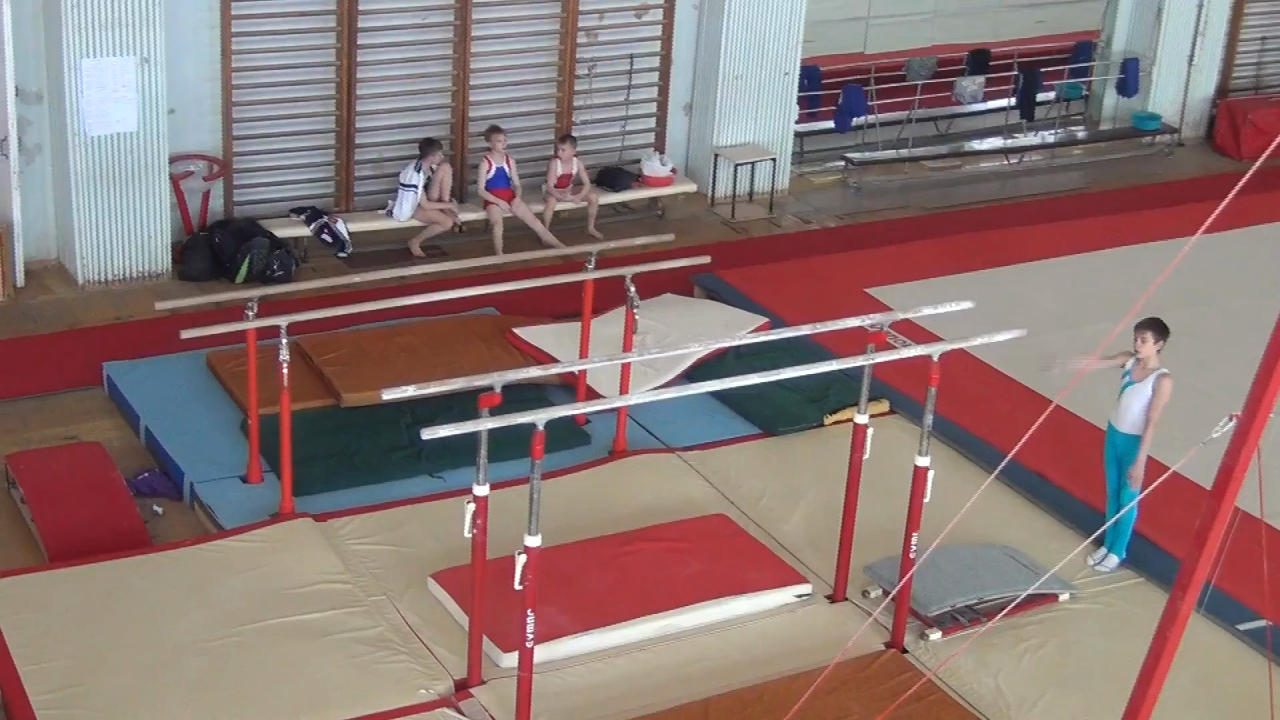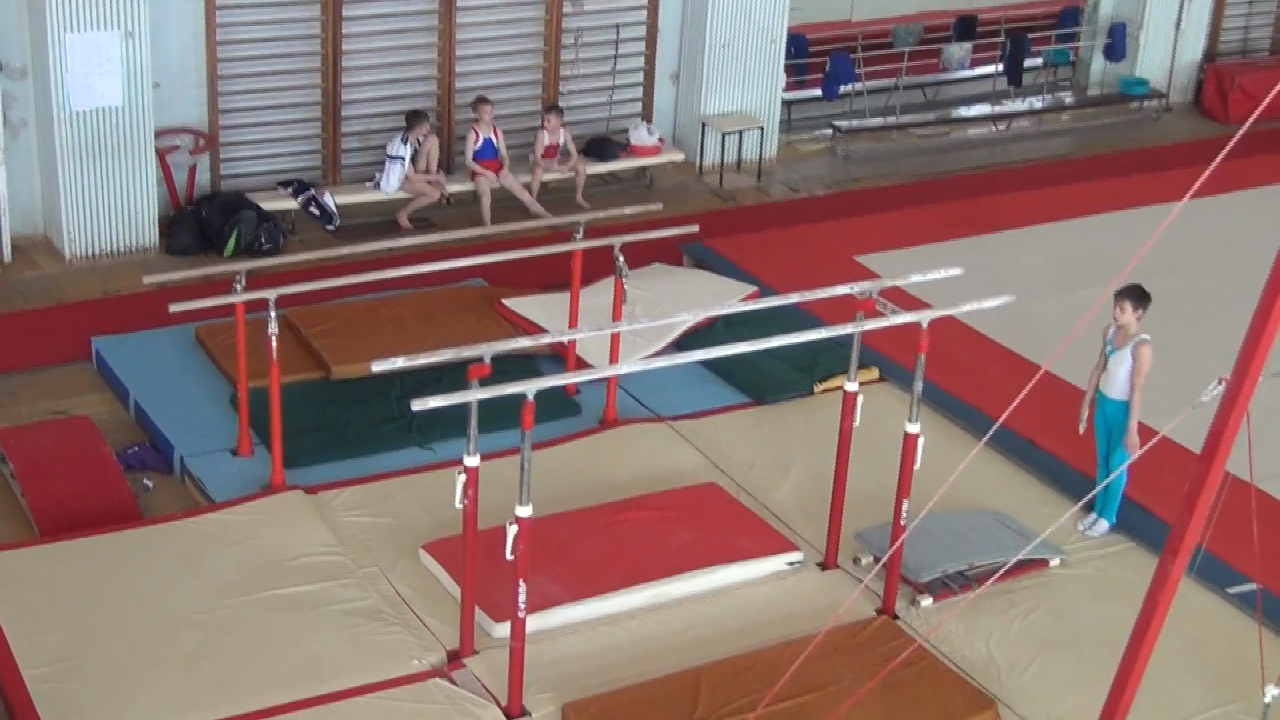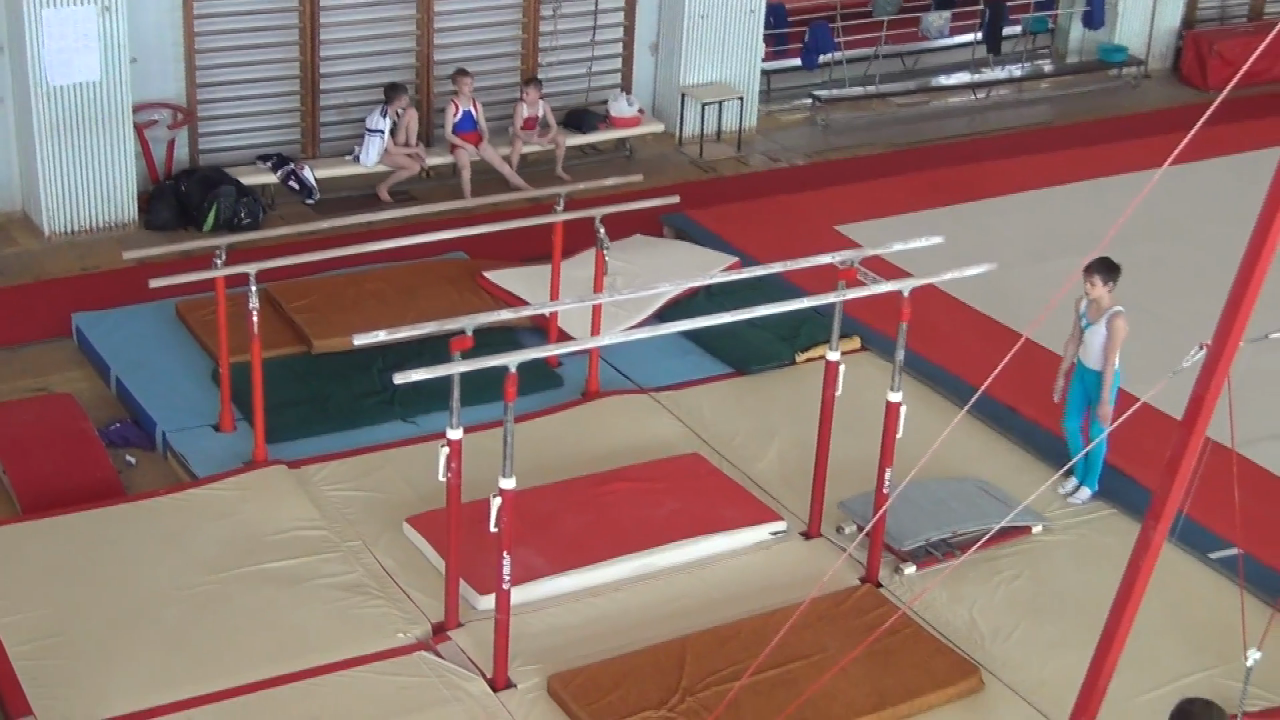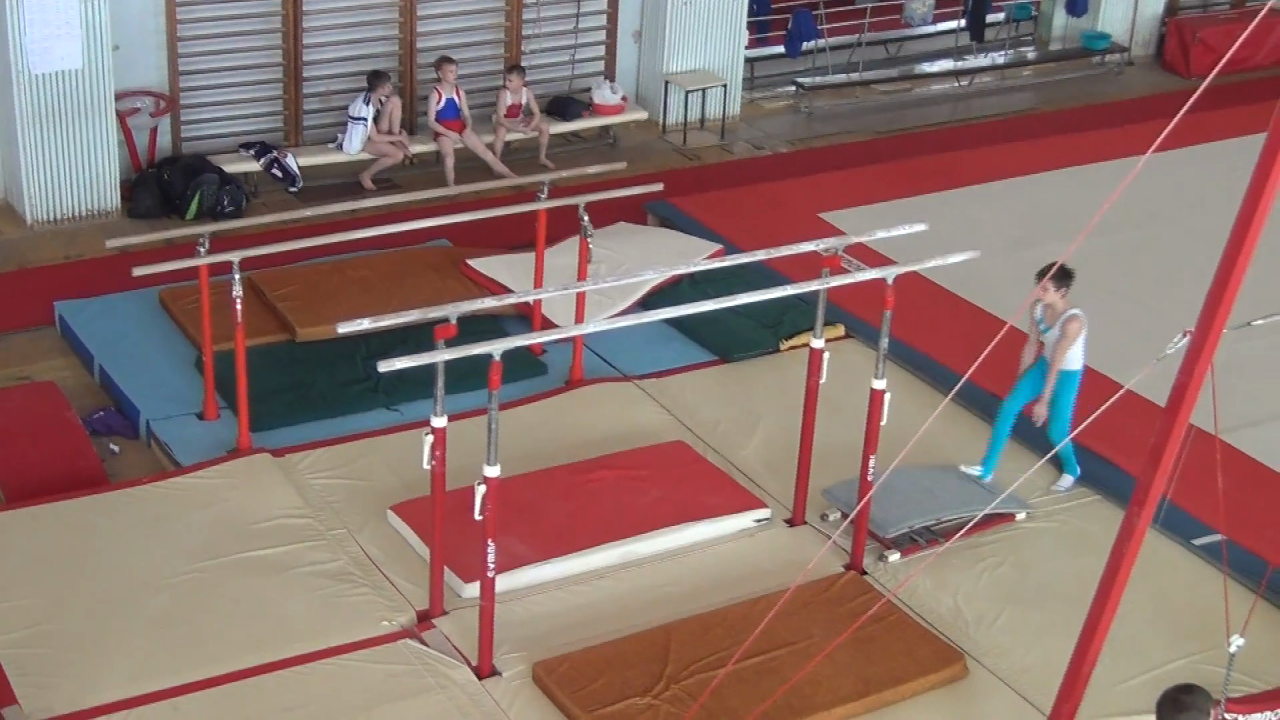
dt=0.4s
person 1, frame 1
left shoulder: (1163, 380)
right shoulder: (1128, 361)
left elbow: (1151, 423)
right elbow: (1097, 364)
left wrist: (1140, 462)
right wrist: (1067, 364)
left hip: (1134, 441)
right hip: (1113, 433)
left knee: (1127, 498)
right knee: (1112, 492)
left ankle: (1118, 551)
right ankle: (1107, 544)
person 1, frame 2
left shoulder: (1142, 347)
right shoulder: (1110, 331)
left elbow: (1137, 390)
left wrist: (1132, 430)
right wrist: (1086, 404)
left hip: (1122, 408)
right hip: (1102, 401)
left knee: (1117, 464)
right knee: (1102, 459)
left ankle: (1107, 517)
right ankle: (1098, 510)
person 1, frame 3
left shoulder: (1117, 319)
right shoulder: (1082, 303)
left elbow: (1109, 362)
left wrist: (1104, 402)
right wrist: (1062, 374)
left hip: (1103, 376)
right hip: (1081, 370)
left knee: (1096, 433)
right knee: (1070, 425)
left ankle: (1089, 484)
right ankle: (1077, 474)
person 1, frame 4
left shoulder: (1073, 321)
right shoulder: (1039, 308)
left elbow: (1056, 363)
left wrist: (1043, 401)
right wrist: (1021, 376)
left hip: (1066, 375)
right hip: (1043, 366)
left knee: (1056, 429)
right knee: (1007, 409)
left ankle: (1071, 471)
right ankle: (986, 468)
